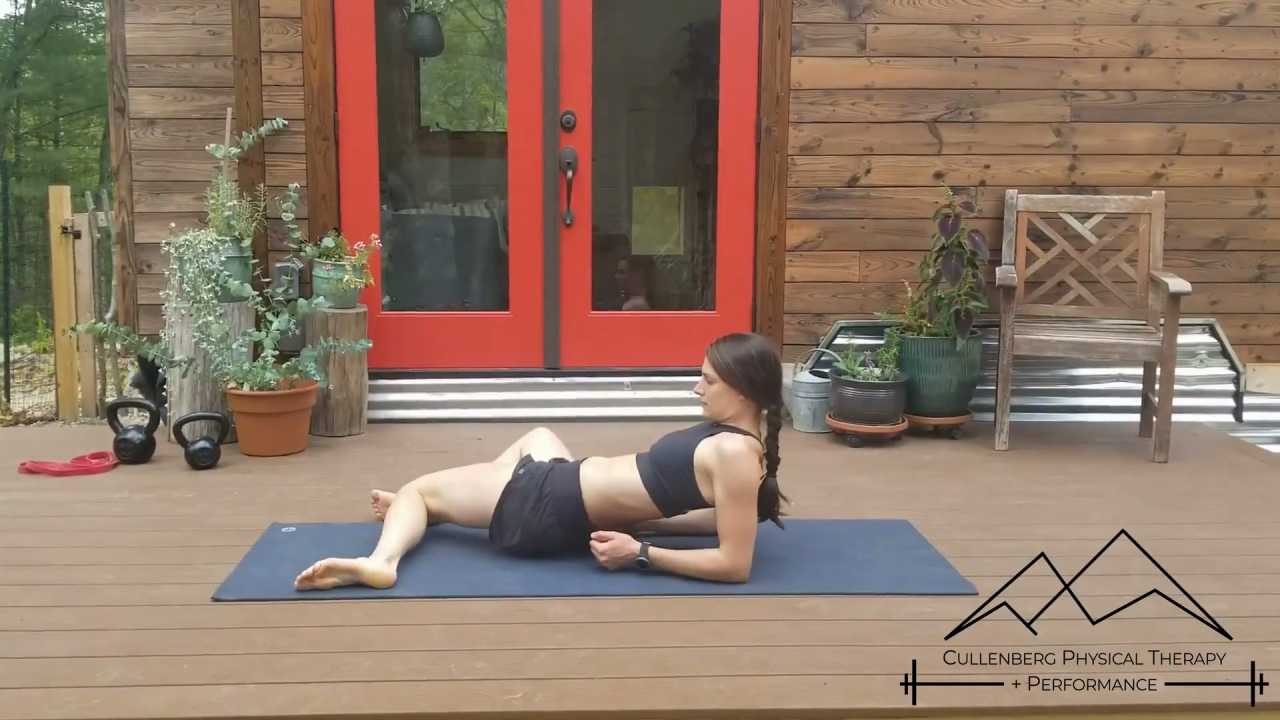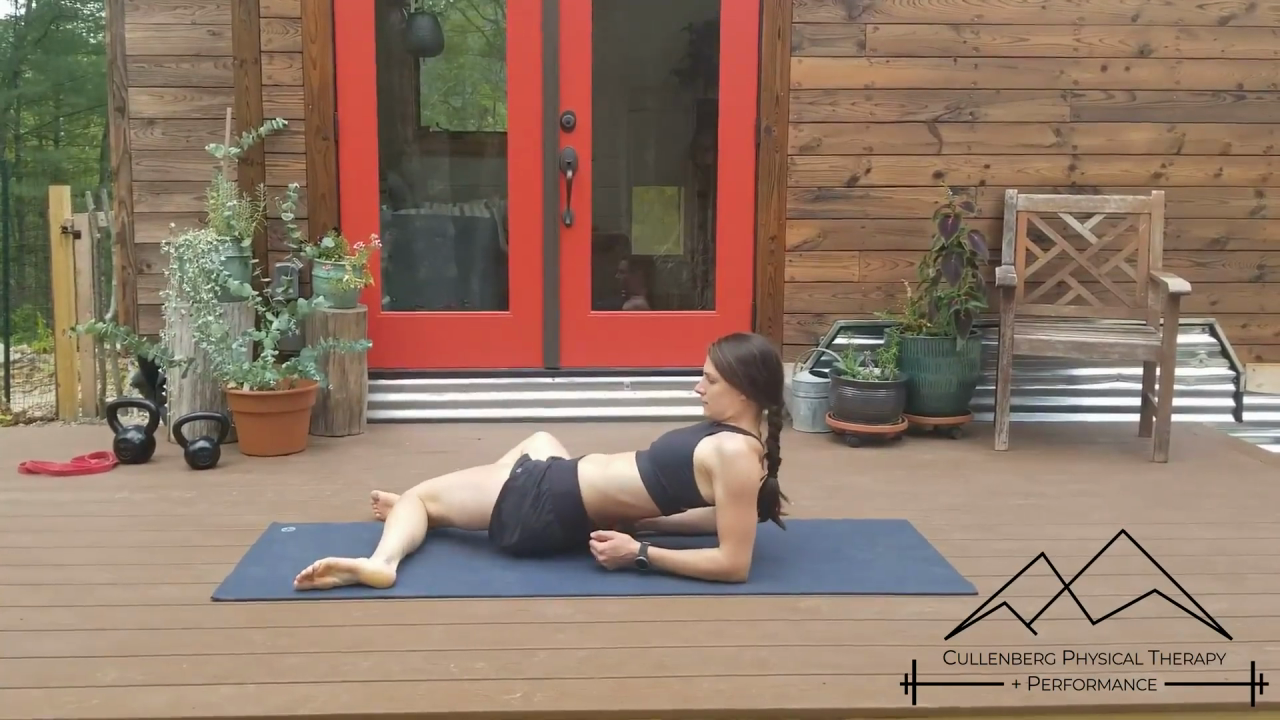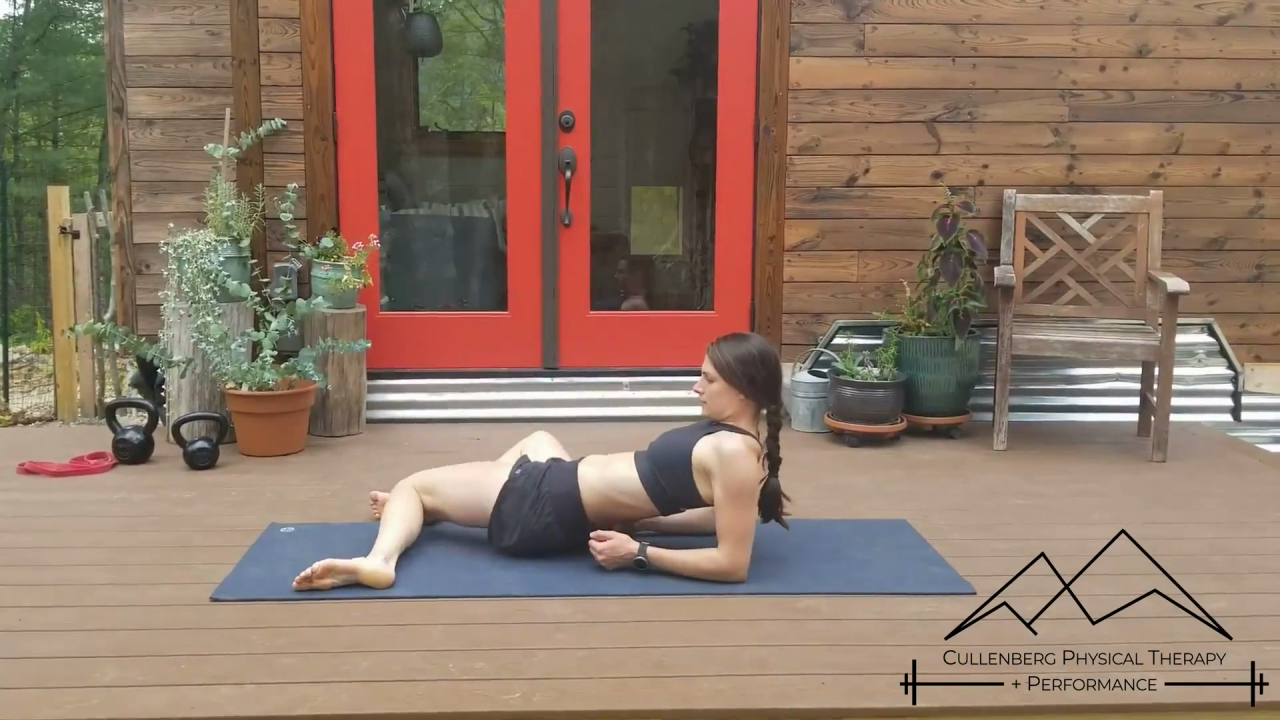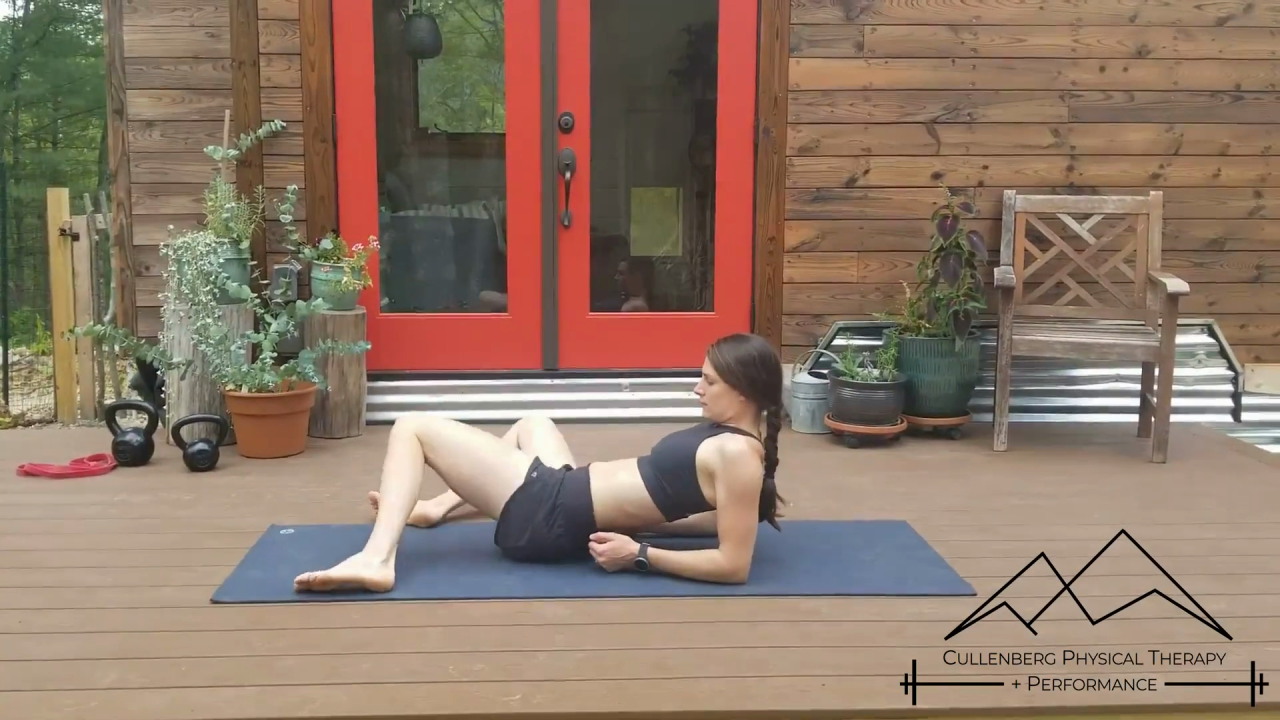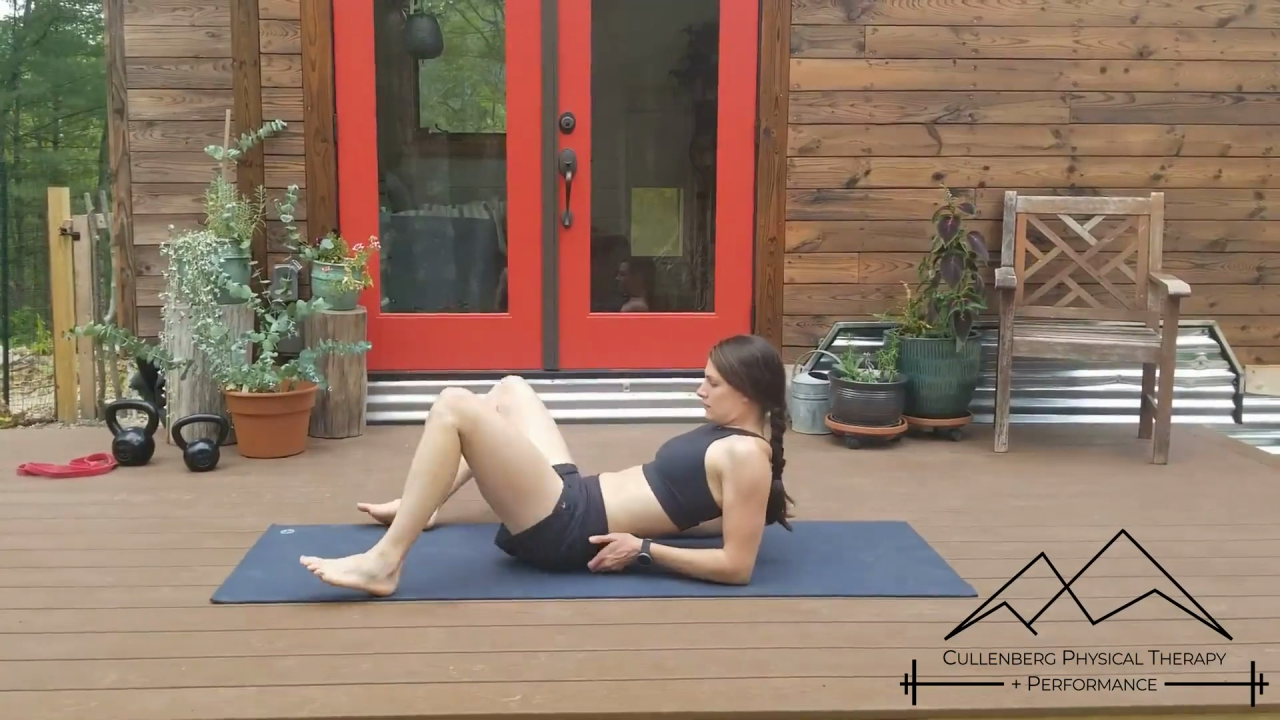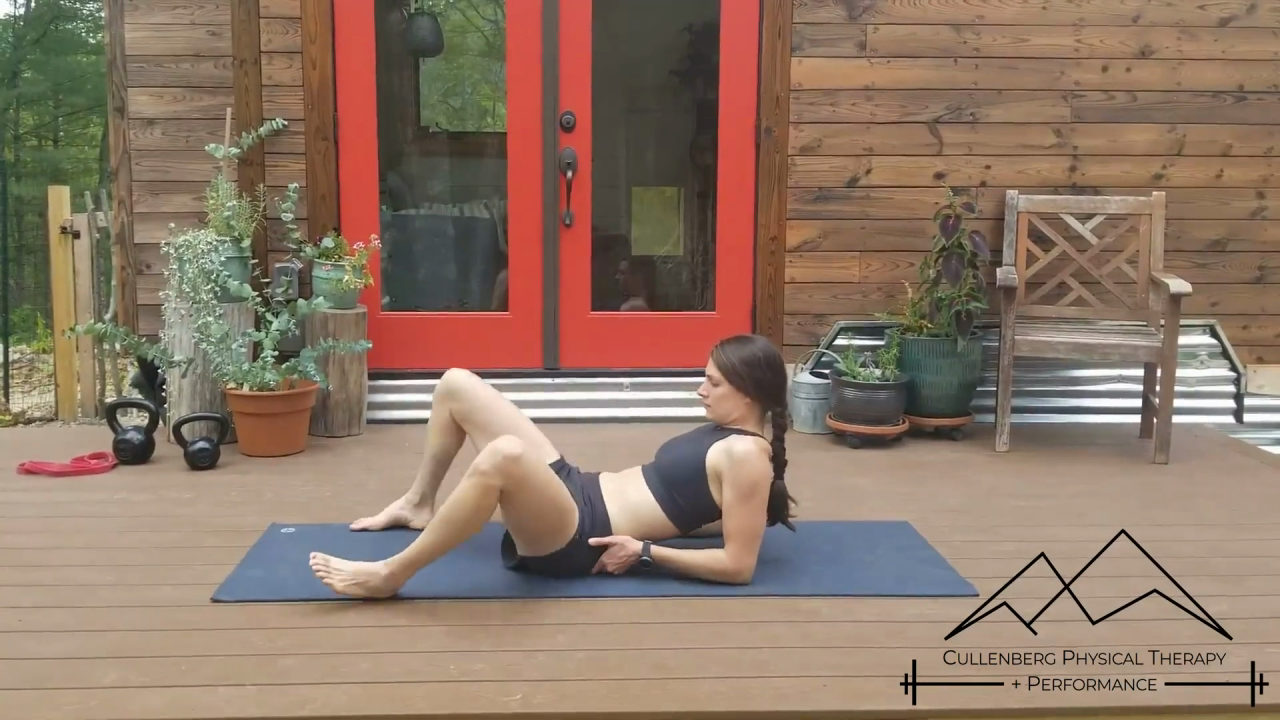
dt=0.3s
person 1, frame 1
left shoulder: (735, 454)
right shoulder: (730, 437)
left elbow: (734, 564)
right elbow: (719, 516)
left wrist: (641, 553)
right wrist: (635, 517)
left knee: (417, 488)
right knee: (538, 436)
right ankle: (434, 509)
person 1, frame 2
left shoulder: (735, 453)
right shoulder: (727, 436)
left elbow: (734, 564)
right elbow: (722, 518)
left wrist: (640, 553)
right wrist: (634, 518)
left knee: (420, 494)
right knee: (538, 442)
right ankle: (416, 522)
person 1, frame 3
left shoulder: (733, 453)
right shoulder: (728, 436)
left elbow: (733, 564)
right elbow: (715, 515)
left wrist: (639, 553)
right wrist: (634, 516)
left knee: (412, 483)
right knee: (536, 440)
right ankle: (438, 505)
person 1, frame 4
left shoulder: (737, 455)
right shoulder: (727, 437)
left elbow: (734, 566)
right elbow: (716, 517)
left wrist: (640, 554)
right wrist: (635, 520)
left hip: (549, 514)
right hip: (568, 493)
left knee: (411, 428)
right knee: (532, 424)
left ankle: (376, 560)
right ankle: (442, 504)
person 1, frame 5
left shoulder: (746, 455)
right shoulder: (725, 434)
left elbow: (737, 566)
right elbow: (709, 513)
left wrist: (644, 549)
left hip: (566, 526)
right hip: (571, 493)
left knee: (454, 405)
right knee: (509, 390)
left ankle: (383, 565)
right ankle: (422, 504)
person 1, frame 6
left shoulder: (745, 455)
right shoulder: (721, 433)
left elbow: (738, 566)
right elbow: (701, 509)
left wrist: (643, 552)
left hip: (575, 538)
right hip: (571, 488)
left knee: (506, 455)
right knee: (456, 384)
left ankle: (388, 576)
right ankle: (419, 504)
